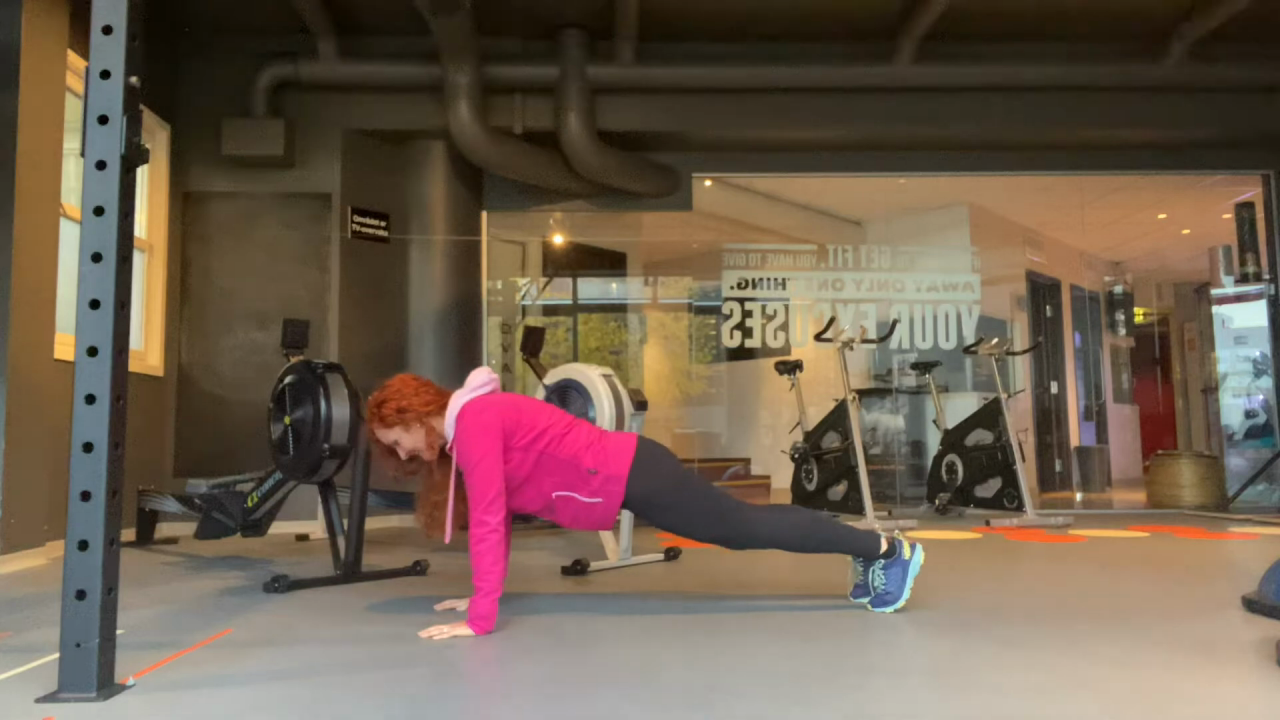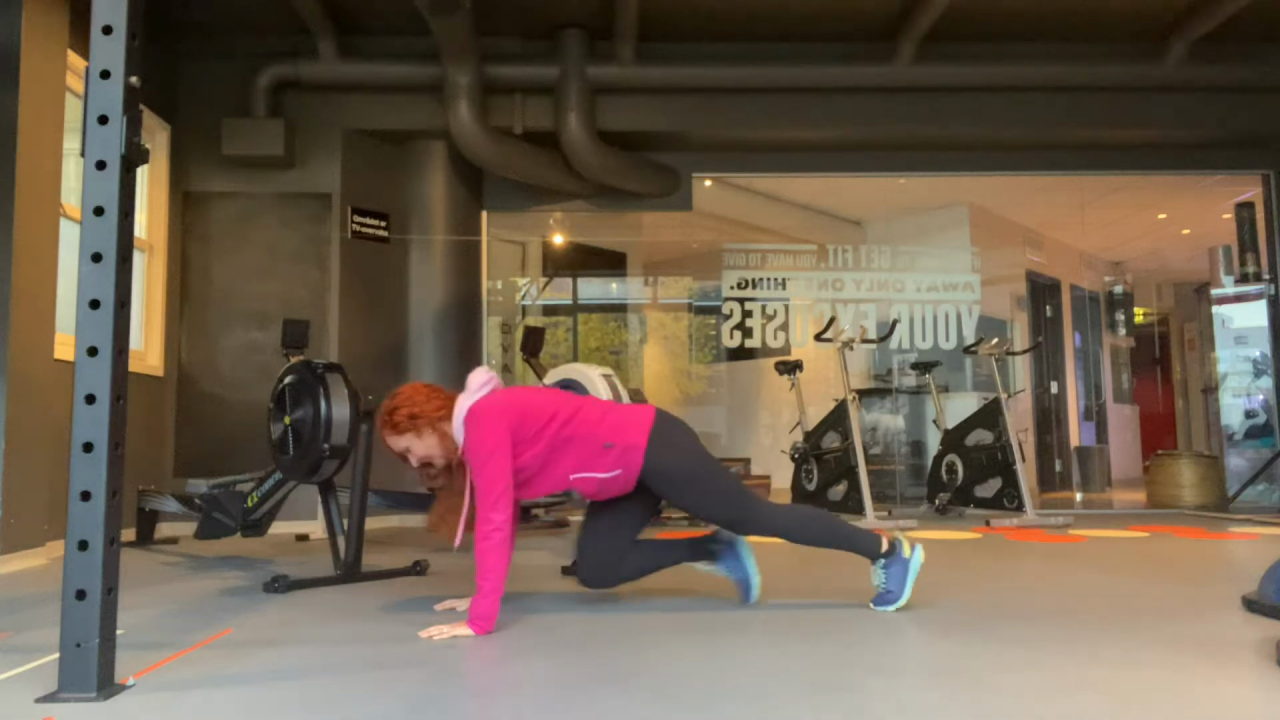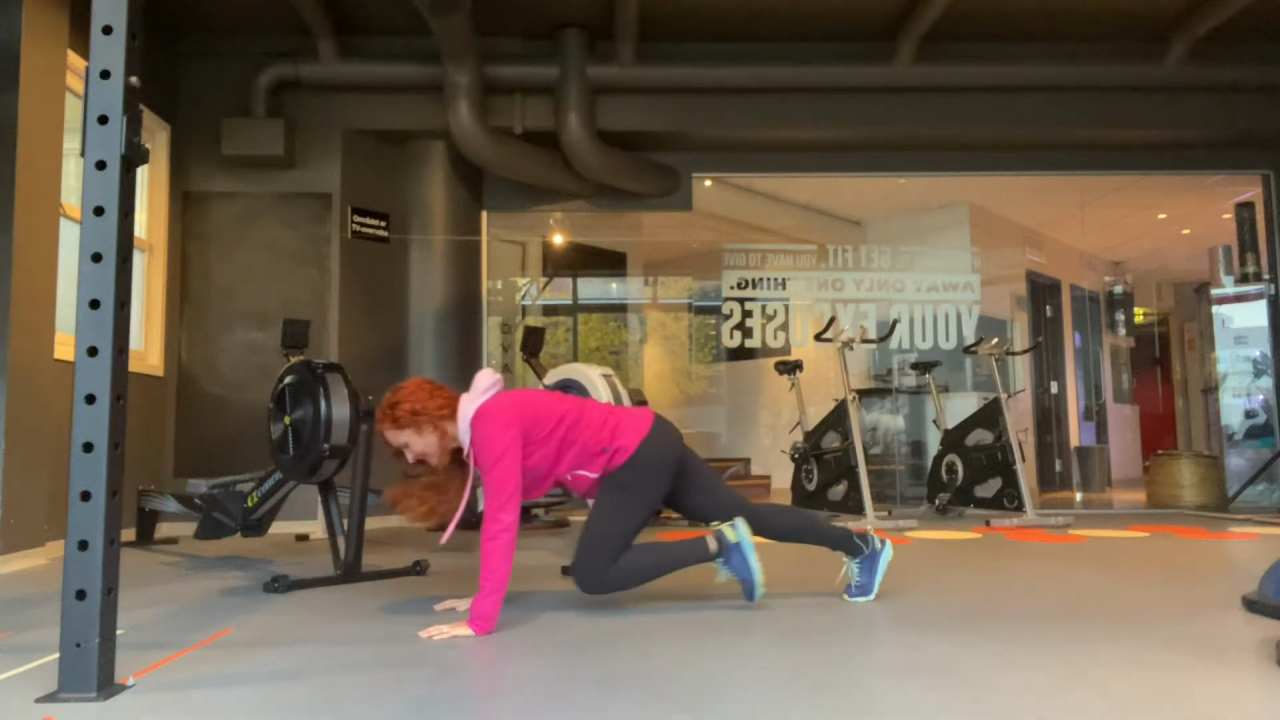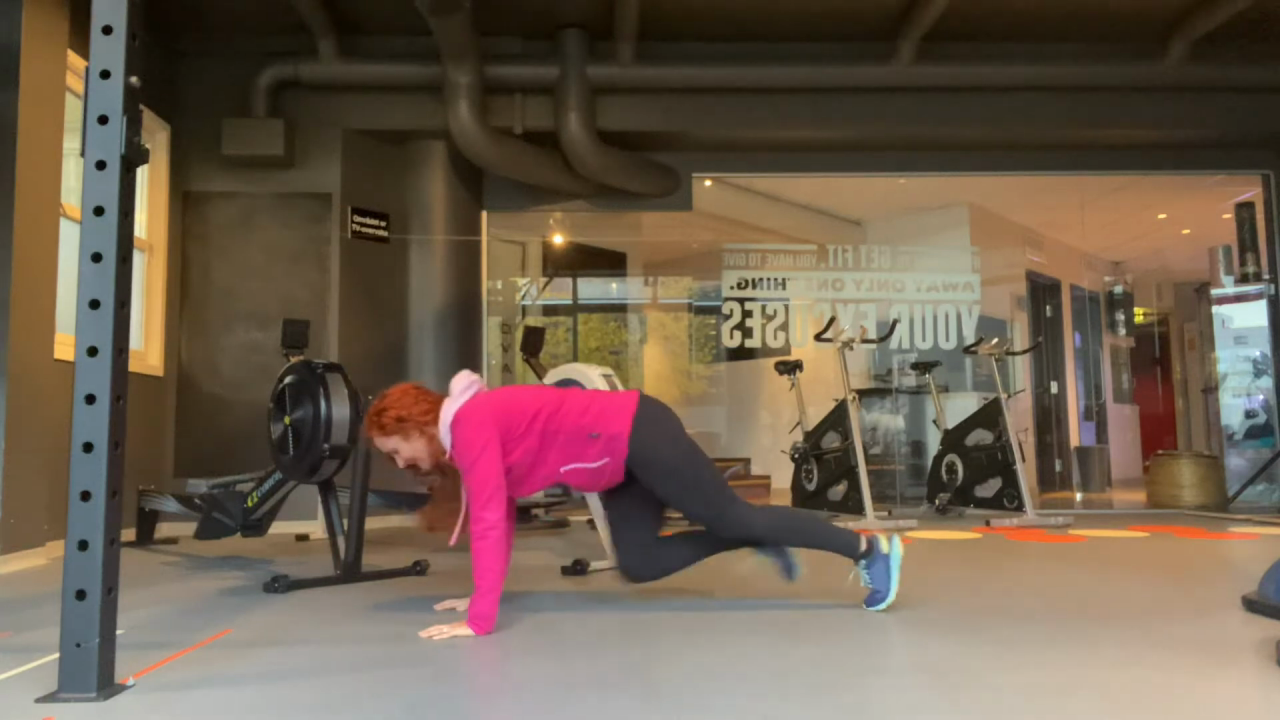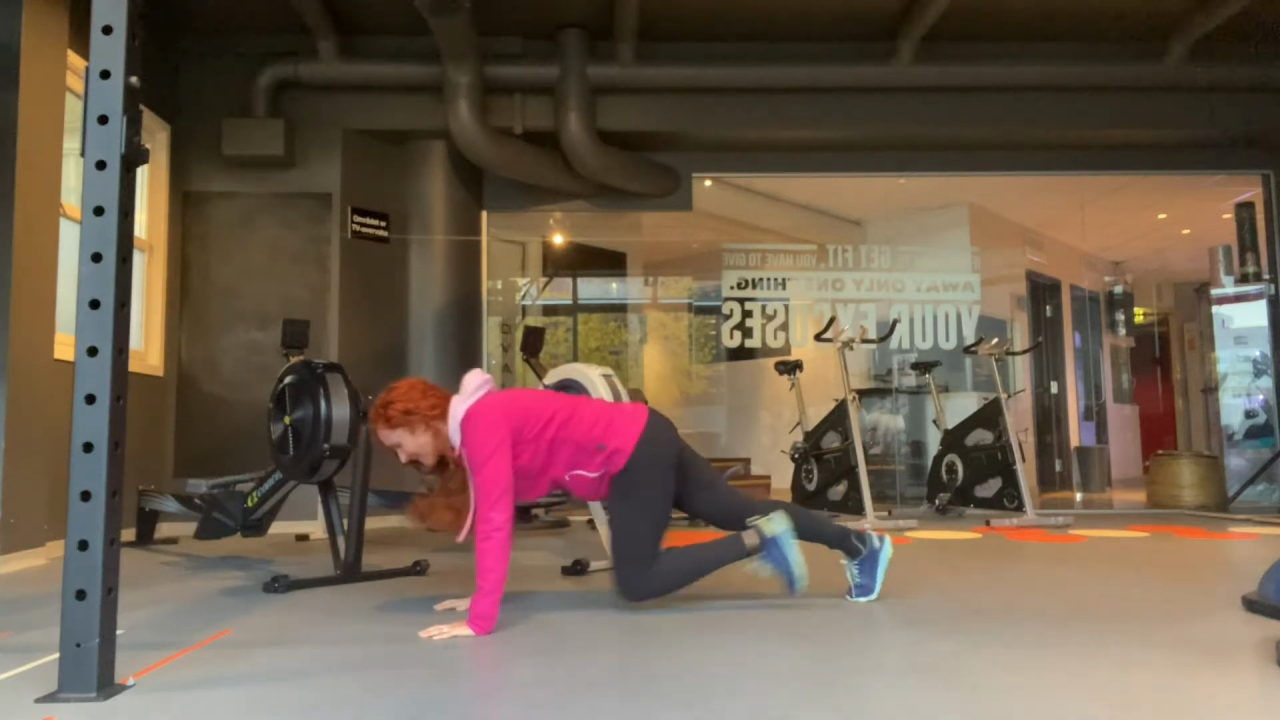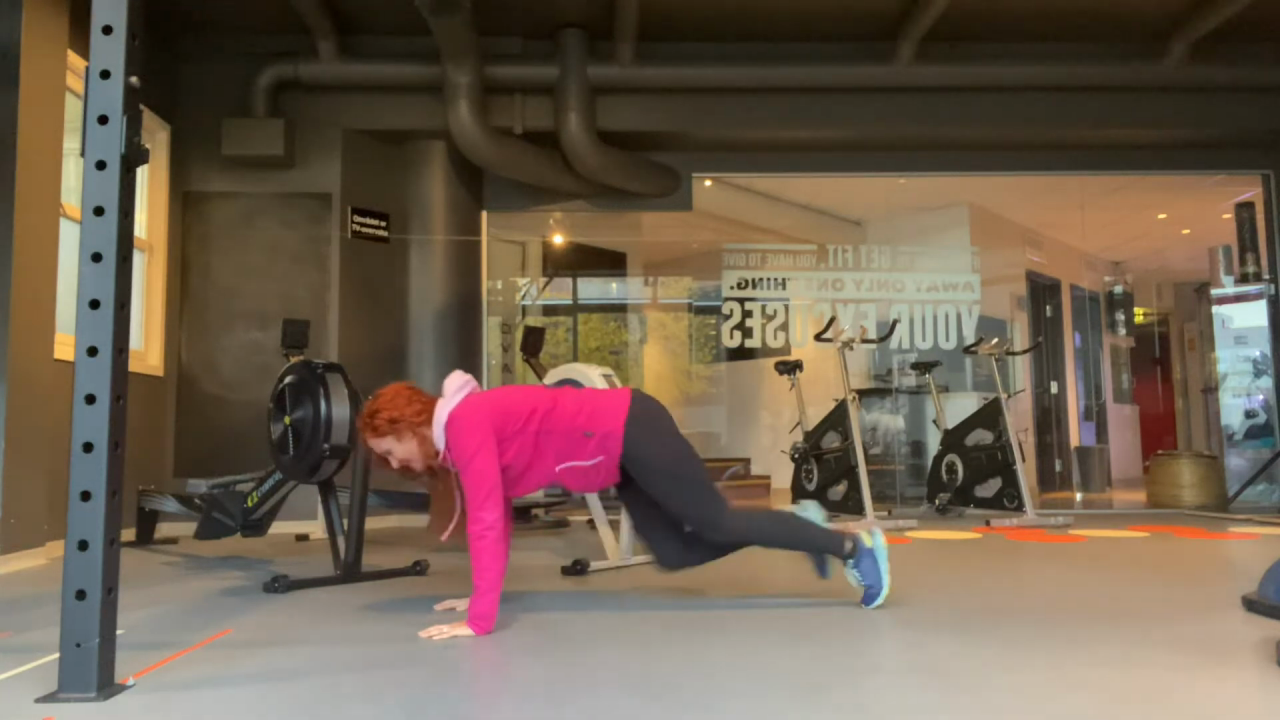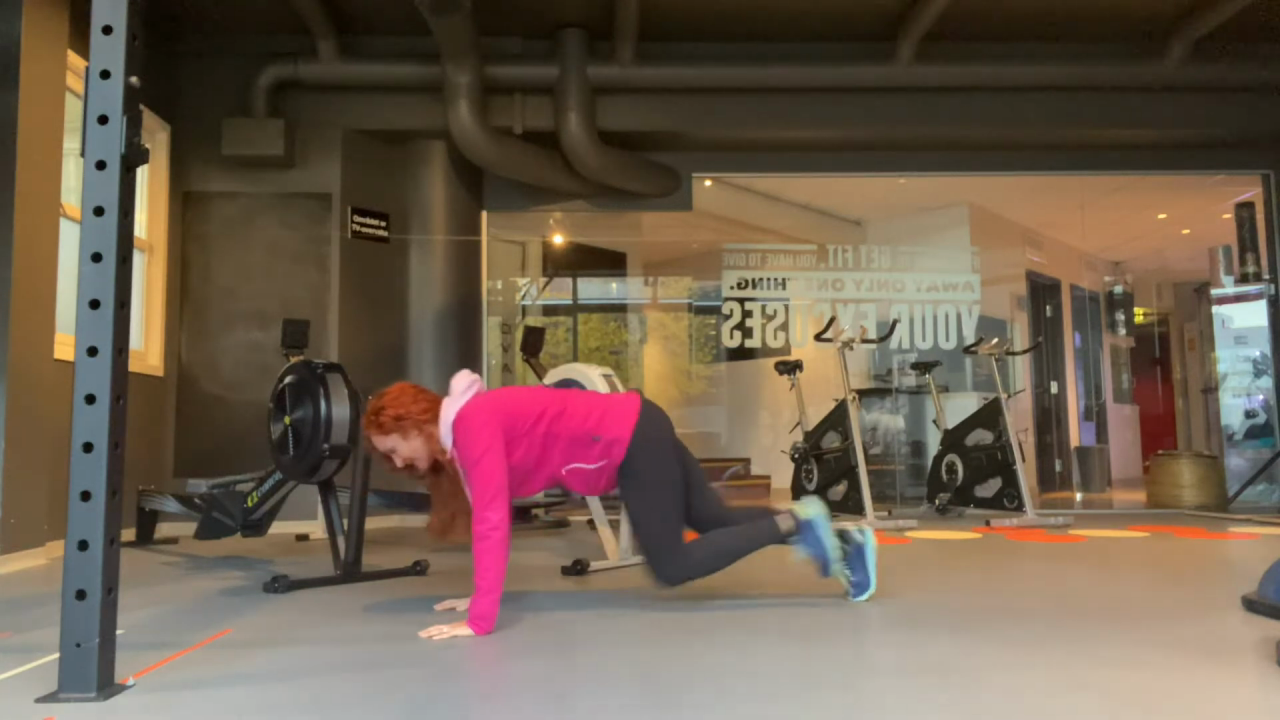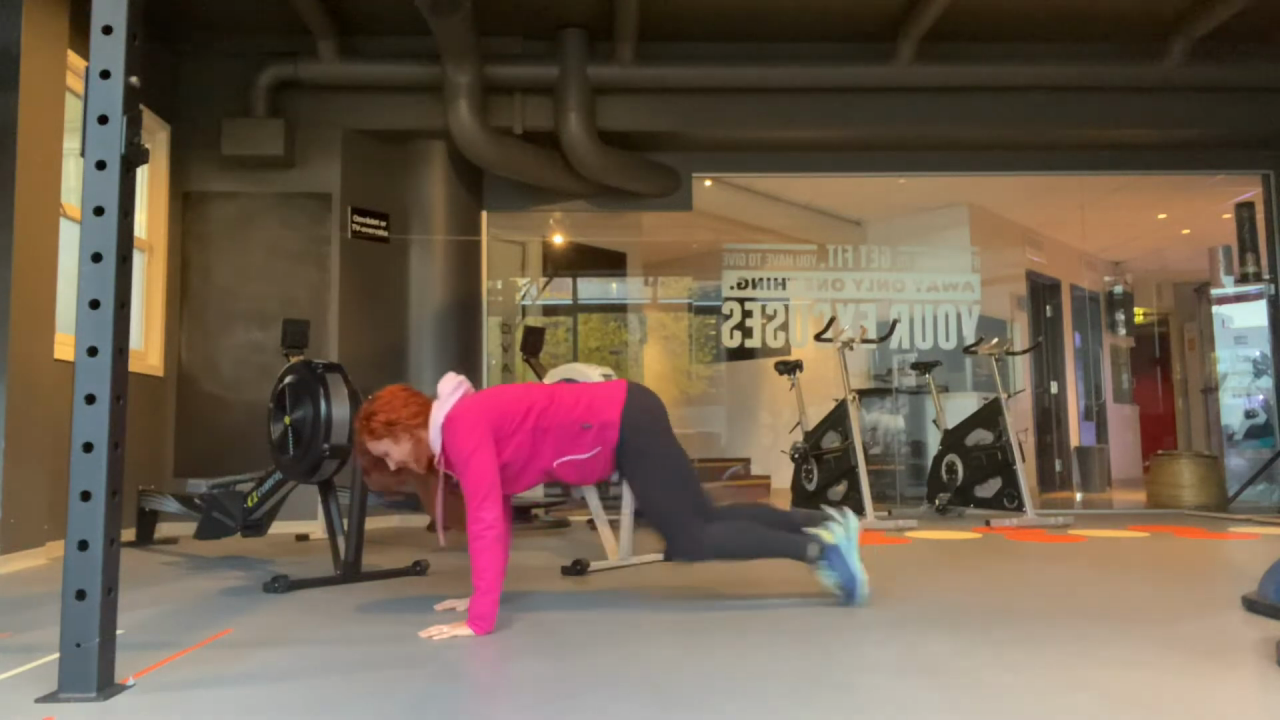
dt=0.5s
person 1, frame 1
left shoulder: (472, 424)
right shoulder: (477, 424)
left elbow: (488, 522)
right elbow: (498, 516)
left wrist: (480, 618)
right wrist: (483, 592)
left hip: (636, 477)
right hip: (627, 475)
left knee: (749, 529)
right knee: (744, 528)
left ankle: (890, 550)
right ankle: (866, 552)
person 1, frame 2
left shoulder: (482, 422)
right shoulder: (487, 424)
left elbow: (493, 522)
right elbow: (504, 517)
left wrist: (479, 619)
right wrist: (482, 593)
left hip: (651, 449)
right hip: (629, 464)
left knee: (757, 515)
right knee: (597, 572)
left ankle: (892, 551)
right ankle: (716, 552)
person 1, frame 3
left shoulder: (492, 424)
right shoulder: (479, 429)
left elbow: (503, 522)
right elbow: (501, 513)
left wrist: (481, 618)
right wrist: (485, 593)
left hip: (641, 453)
right hip: (642, 450)
left knee: (594, 574)
right knee: (738, 514)
left ankle: (720, 547)
right ankle: (862, 546)
person 1, frame 4
left shoulder: (470, 426)
right shoulder: (475, 425)
left elbow: (489, 522)
right elbow: (501, 516)
left wrist: (480, 619)
right wrist: (483, 592)
left hip: (638, 436)
right hip: (620, 447)
left knee: (735, 517)
right knee: (638, 565)
left ankle: (872, 548)
right ankle: (757, 541)
person 1, frame 5
left shoulder: (480, 424)
right shoulder: (472, 430)
left elbow: (496, 522)
right elbow: (497, 514)
left wrist: (480, 618)
right wrist: (484, 593)
left hip: (639, 449)
right hip: (639, 443)
left knee: (636, 583)
right knee: (738, 511)
left ankle: (759, 541)
right ankle: (863, 544)
person 1, frame 6
left shoulder: (465, 425)
right shoulder: (466, 428)
left elbow: (485, 523)
right elbow: (498, 516)
left wrist: (479, 619)
right wrist: (479, 593)
left hip: (633, 430)
right hip: (620, 440)
left knee: (714, 524)
right knee: (674, 554)
left ankle: (855, 545)
right ankle: (800, 524)
person 1, frame 7
left shoulder: (473, 425)
right shoulder: (467, 429)
left elbow: (492, 522)
right elbow: (492, 514)
left wrist: (480, 618)
right wrist: (481, 594)
left hip: (635, 436)
right hip: (625, 443)
left knee: (672, 567)
right knee: (715, 521)
left ankle: (794, 523)
right ankle: (823, 535)
person 1, frame 8
left shoulder: (462, 426)
right shoulder: (462, 428)
left elbow: (485, 521)
right elbow: (495, 515)
left wrist: (479, 618)
right wrist: (481, 592)
left hip: (627, 420)
right hip: (614, 428)
left knee: (690, 538)
right knee: (705, 518)
left ankle: (820, 546)
right ankle: (822, 524)
